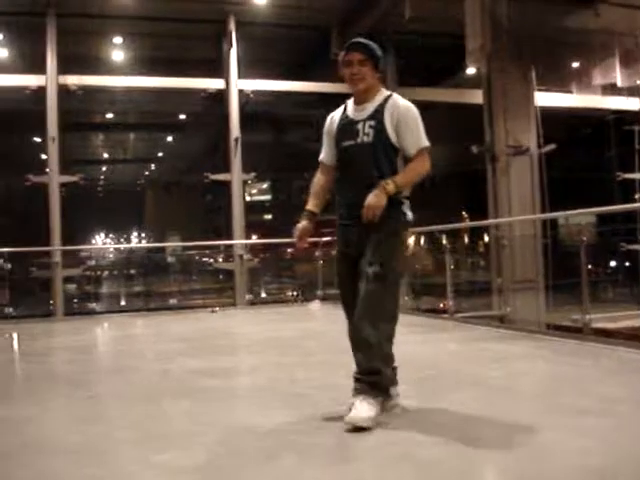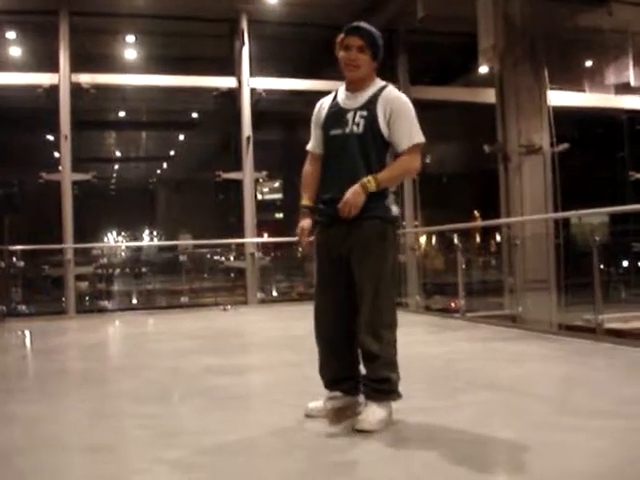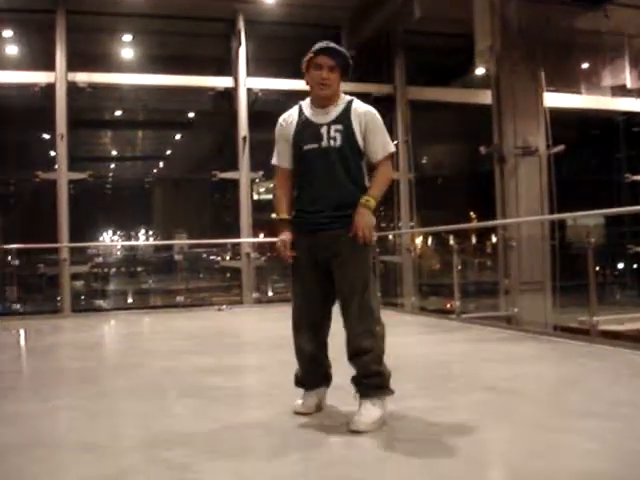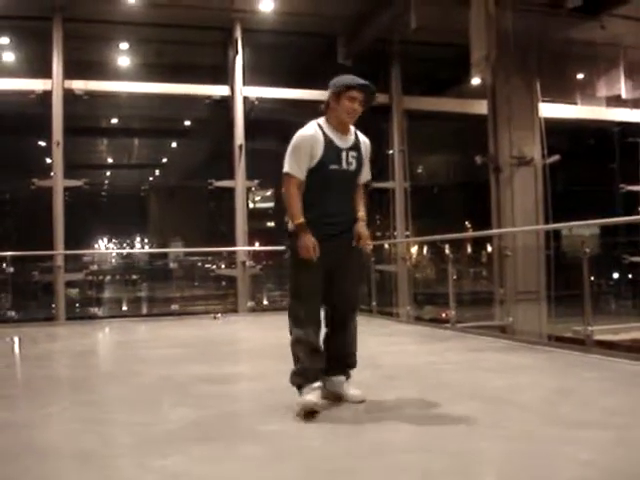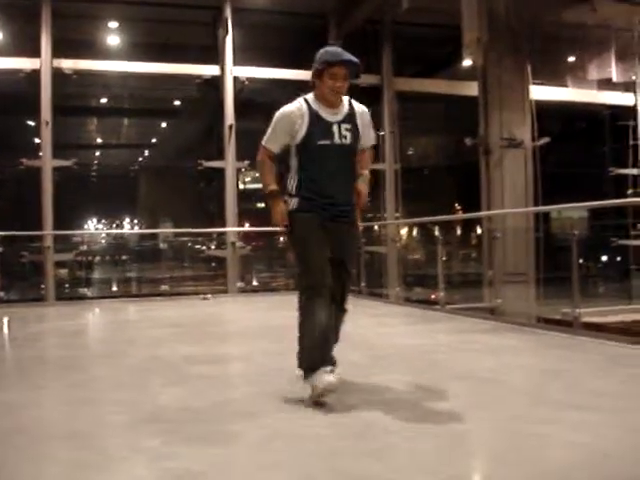
dt=1s
person 1, frame 1
left shoulder: (399, 109)
right shoulder: (336, 119)
left elbow: (422, 162)
right elbow: (326, 172)
left wrist: (386, 189)
right wrist: (309, 215)
left hip: (386, 221)
right hip: (349, 224)
left knee: (374, 305)
right knee: (356, 308)
left ankle: (371, 392)
right ankle: (384, 385)
person 1, frame 2
left shoulder: (391, 101)
right shoulder: (325, 106)
left elbow: (412, 160)
left wrist: (366, 186)
right wrist: (307, 211)
left hip: (373, 221)
right hip: (329, 223)
left knee: (374, 312)
right knee: (330, 312)
left ankle: (379, 396)
right ankle: (343, 389)
person 1, frame 3
left shoulder: (363, 114)
right shoulder: (289, 121)
left elbow: (384, 166)
right elbow: (283, 177)
left wrist: (366, 207)
right wrist: (283, 224)
left hip: (350, 230)
right hip: (306, 233)
left knee: (361, 314)
right knee: (307, 316)
left ankle: (372, 394)
right ankle: (314, 386)
person 1, frame 4
left shoulder: (362, 143)
right shoulder: (308, 136)
right elbow: (291, 186)
left wrist: (361, 219)
right wrist: (301, 230)
left hip: (345, 240)
right hip: (311, 238)
left knee: (344, 311)
right knee: (305, 311)
left ankle: (336, 377)
right ankle: (308, 383)
person 1, frame 5
left shoulder: (359, 114)
right shoulder: (293, 113)
right elbow: (265, 154)
left wrist: (362, 177)
right wrist: (275, 196)
left hip: (344, 216)
right hip: (305, 214)
left knee: (337, 292)
right knee: (316, 288)
left ankle: (317, 358)
right ankle: (317, 368)
